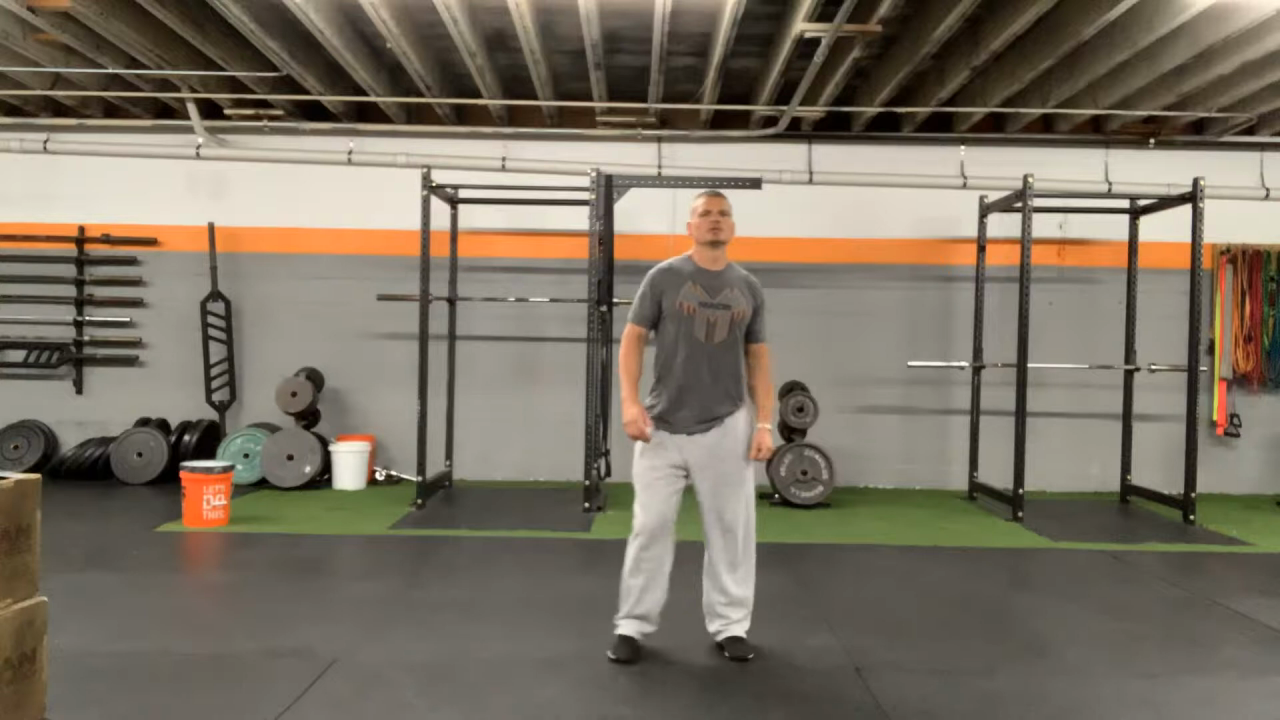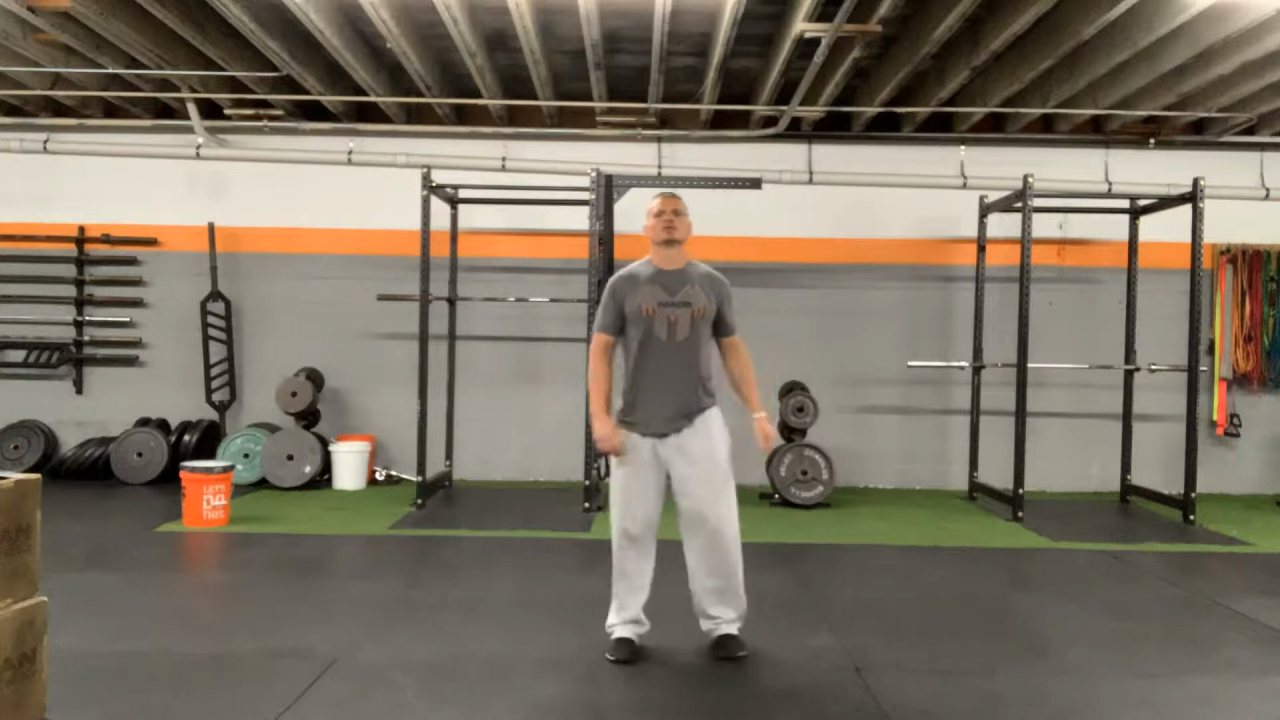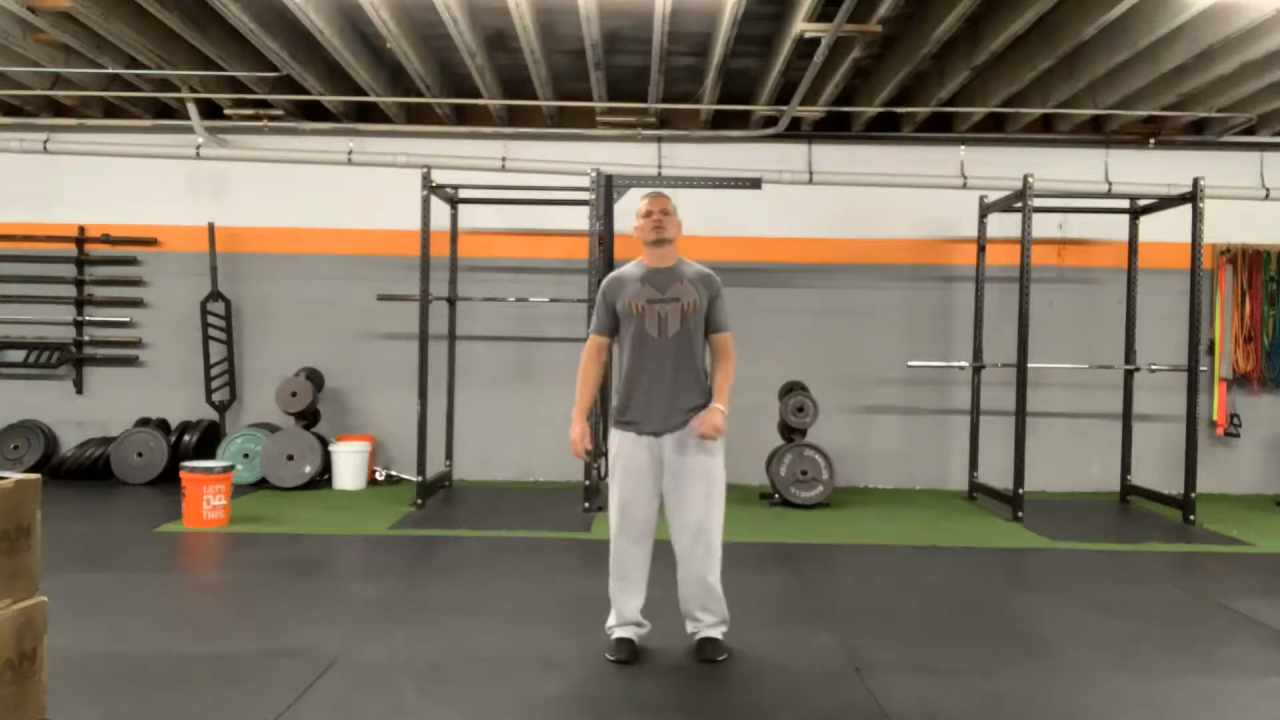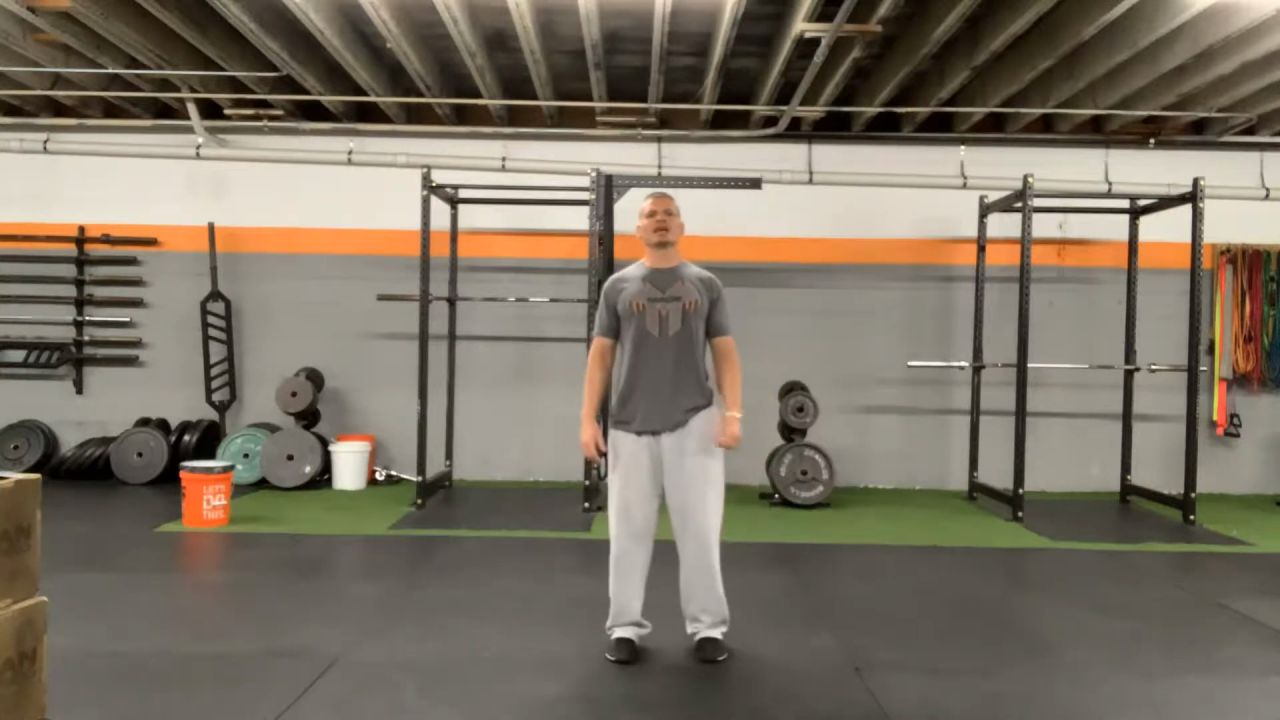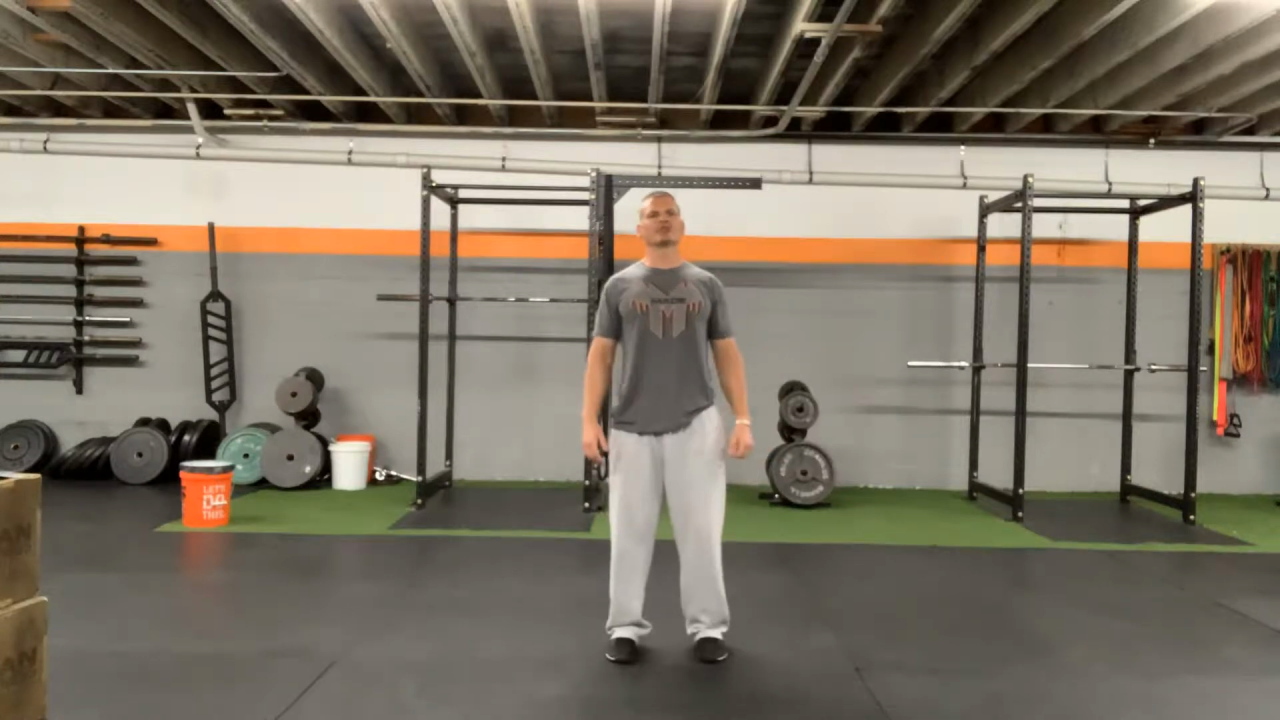
dt=0.3s
person 1, frame 1
left shoulder: (749, 287)
right shoulder: (663, 278)
left elbow: (758, 359)
right elbow: (632, 341)
left wrist: (764, 423)
right wrist: (630, 402)
left hip: (725, 426)
right hip: (663, 426)
left knee: (731, 529)
right knee: (652, 525)
left ankle: (729, 625)
right ankle: (632, 624)
person 1, frame 2
left shoulder: (712, 283)
right shoulder: (624, 283)
left elbow: (733, 351)
right elbow: (601, 350)
left wrist: (759, 411)
right wrist: (599, 415)
left hip: (699, 424)
right hip: (636, 428)
left knee: (716, 525)
right knee: (632, 530)
left ankle: (723, 623)
right ankle: (626, 625)
person 1, frame 3
left shoulder: (704, 281)
right shoulder: (616, 284)
left elbow: (723, 350)
right elbow: (596, 352)
left wrist: (718, 405)
right wrist: (579, 417)
left hip: (692, 426)
right hip: (632, 429)
left knee: (699, 532)
right knee: (630, 530)
left ankle: (707, 625)
right ankle: (625, 626)
person 1, frame 4
left shoulder: (706, 284)
right shoulder: (618, 285)
left elbow: (725, 353)
right elbow: (600, 355)
left wrist: (732, 412)
right wrist: (588, 419)
left hip: (694, 425)
right hip: (630, 428)
left knee: (699, 530)
right knee: (629, 531)
left ankle: (708, 626)
right ankle: (625, 626)
person 1, frame 5
left shoulder: (707, 285)
right shoulder: (619, 285)
left elbow: (727, 355)
right elbow: (600, 355)
left wrist: (743, 419)
right wrist: (589, 421)
left hip: (696, 425)
right hip: (632, 428)
left knee: (700, 532)
right knee: (630, 532)
left ankle: (708, 626)
right ankle: (625, 626)
